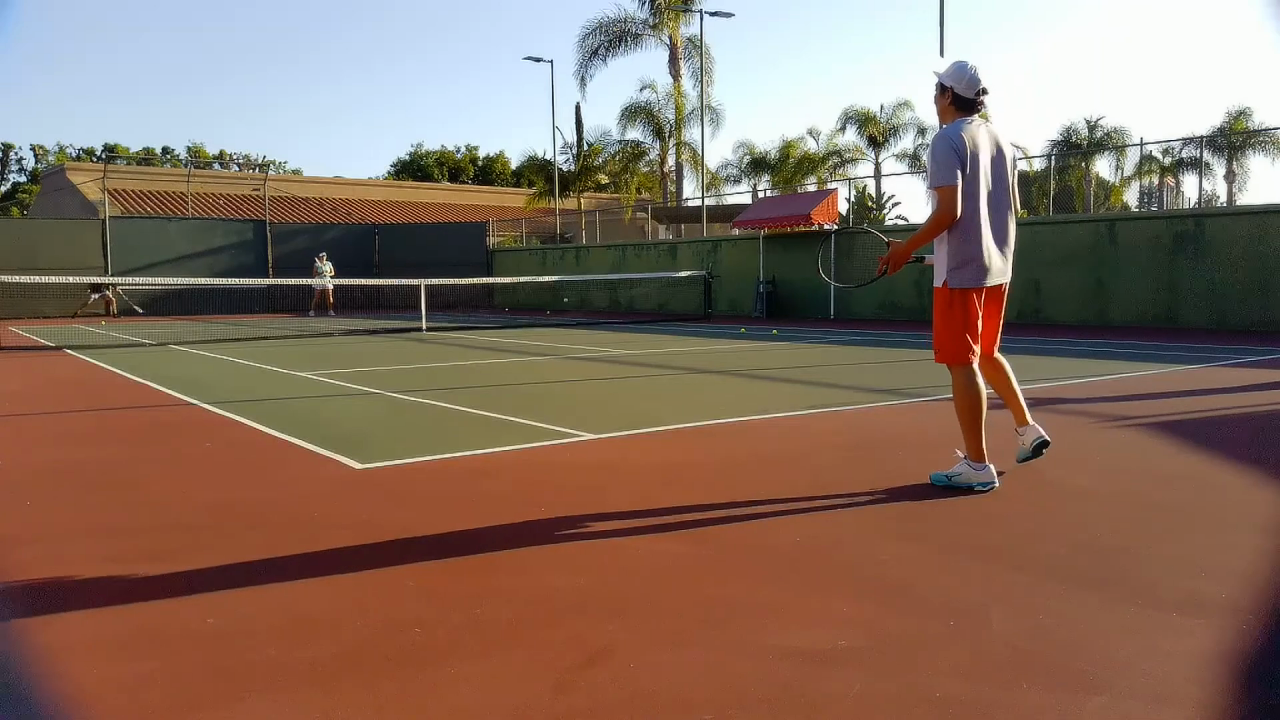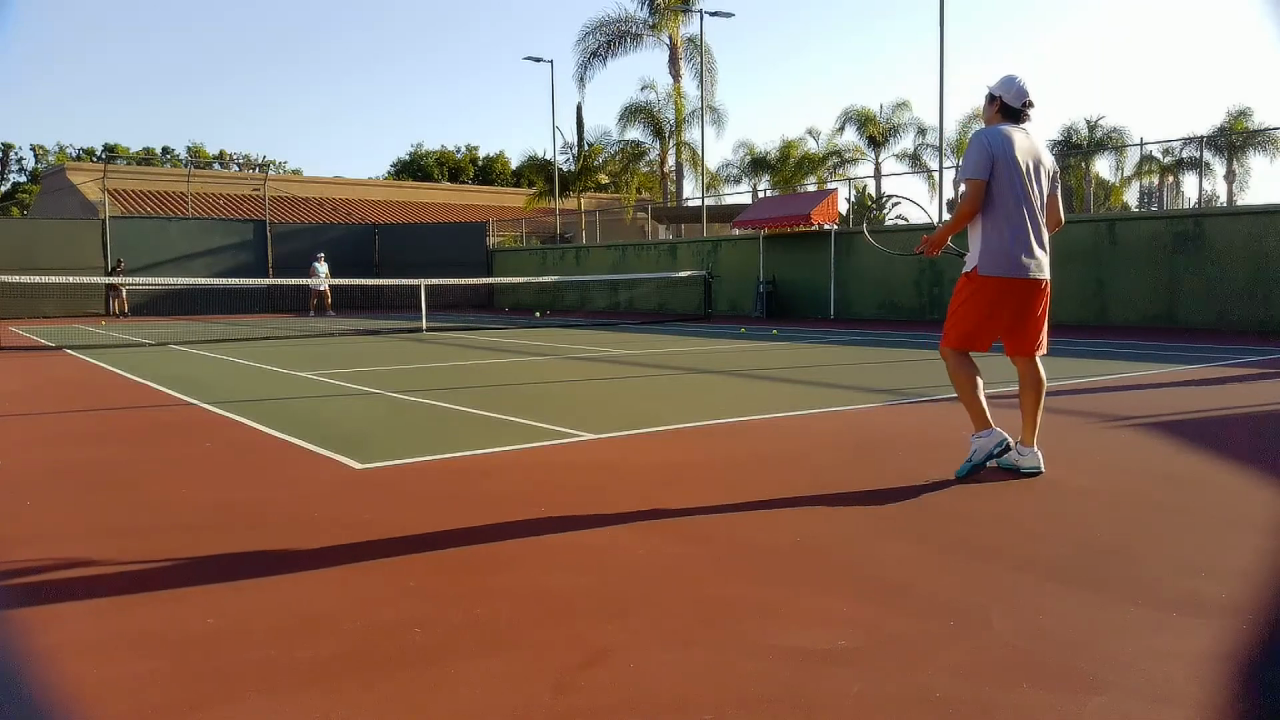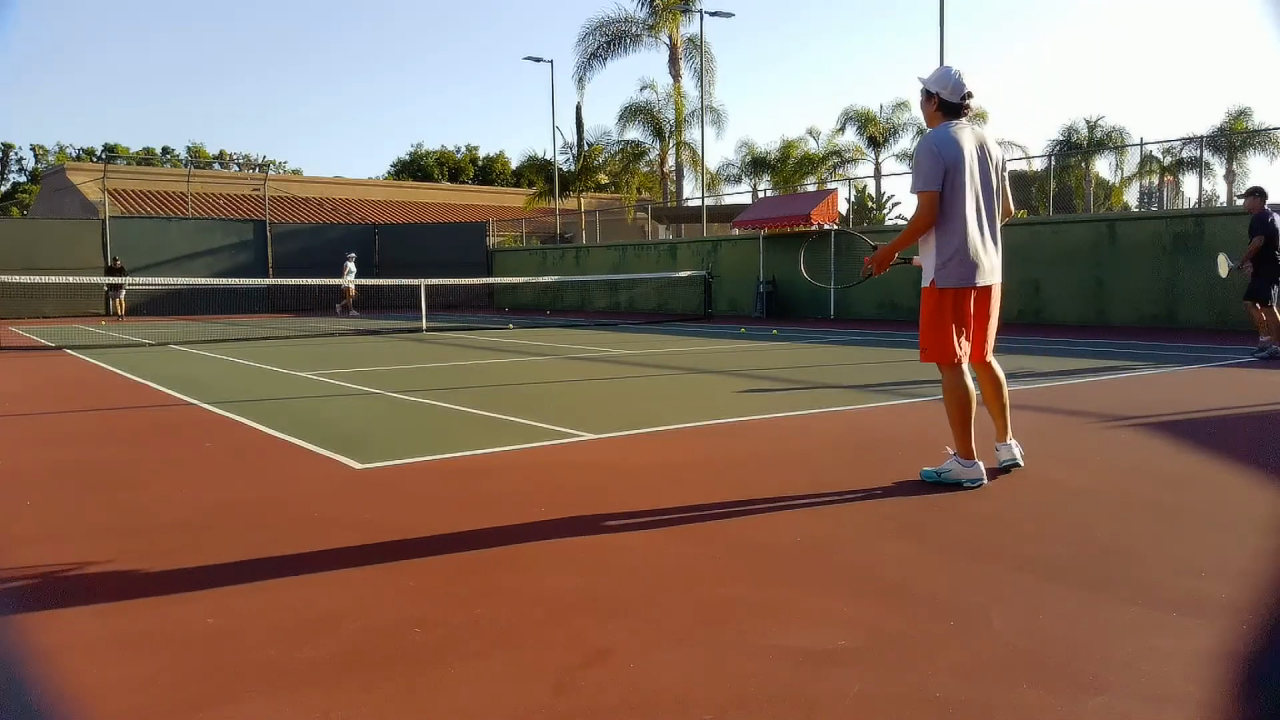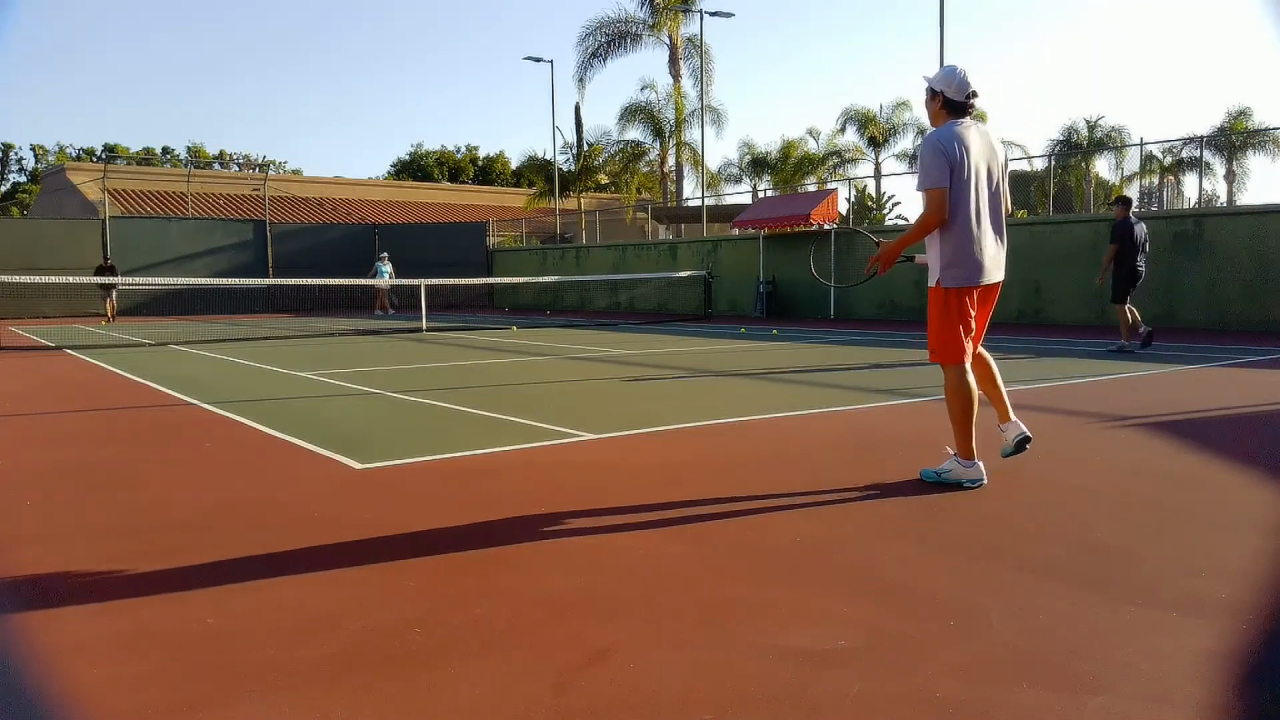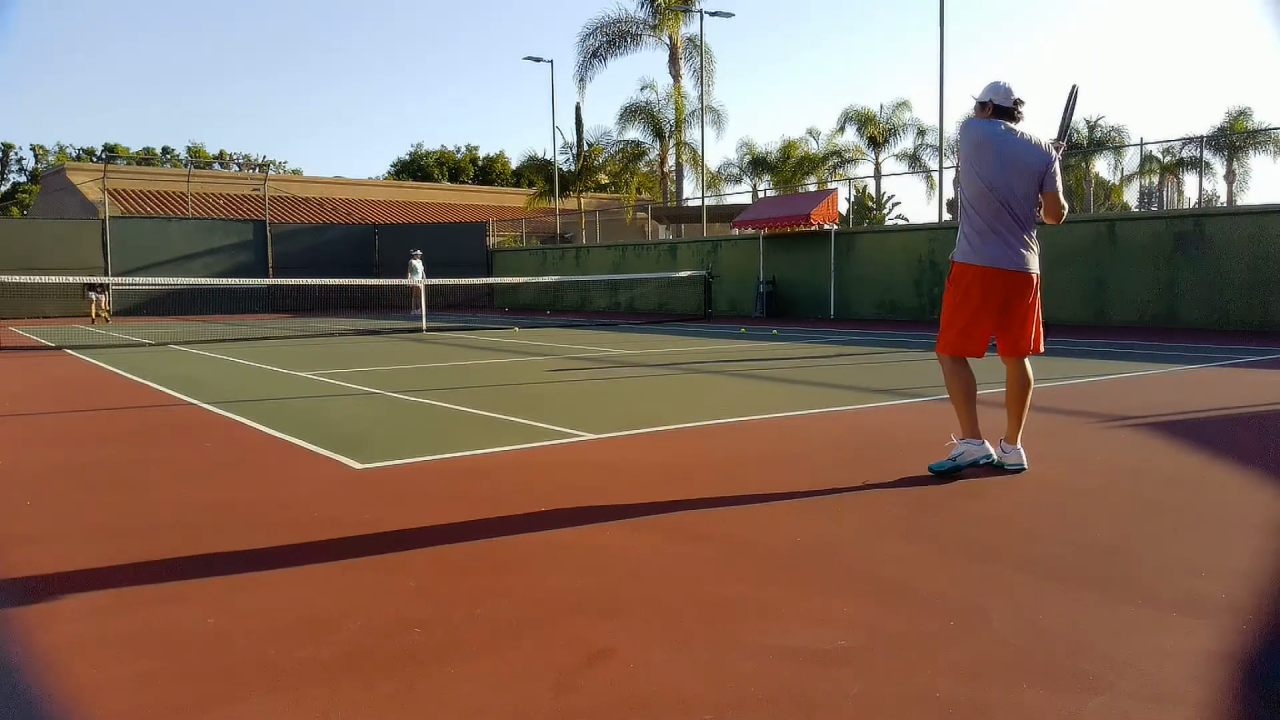
dt=1s
person 1, frame 1
left shoulder: (948, 139)
right shoulder: (1000, 141)
left elbow: (948, 211)
right elbow: (1014, 206)
left wrist: (906, 247)
left hip: (960, 270)
right hip: (998, 267)
left knee: (963, 364)
right knee: (986, 354)
left ankle: (977, 466)
right ankle: (1028, 429)
person 1, frame 2
left shoulder: (986, 139)
right shoulder: (1043, 152)
left elbow: (972, 202)
right elbow: (1055, 219)
left wrist: (942, 235)
left hip: (991, 266)
right hip: (1035, 268)
left knee: (954, 348)
right knee: (1026, 356)
left ankle: (986, 434)
right ankle: (1028, 450)
person 1, frame 3
left shoulder: (933, 143)
right shoulder: (989, 144)
left elbow: (926, 215)
right elbow: (1006, 209)
left wrist: (890, 250)
left hip: (949, 272)
right hip: (988, 268)
left knee: (952, 363)
right knee: (982, 358)
left ankle: (966, 462)
right ankle: (1006, 445)
person 1, frame 4
left shoulder: (937, 142)
right shoulder: (992, 142)
left elbow: (936, 213)
right elbow: (1004, 207)
left wrist: (895, 248)
left hip: (954, 270)
right hip: (990, 266)
left knee: (955, 362)
right knee: (971, 350)
left ankle: (966, 462)
right ankle: (1010, 425)
person 1, frame 5
left shoulder: (972, 131)
right shoulder: (1043, 150)
right elbow: (1056, 213)
left hip: (976, 263)
right hip: (1023, 266)
left knee: (951, 352)
right knee: (1015, 356)
left ankle: (972, 441)
right ankle: (1011, 447)
